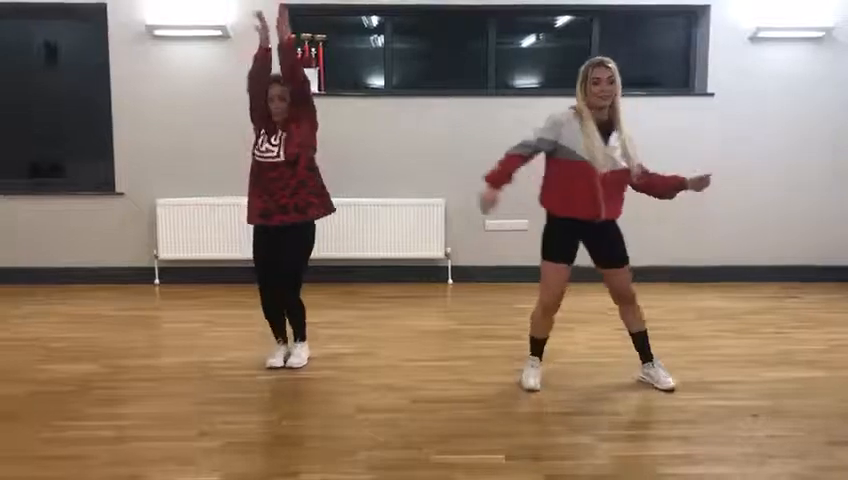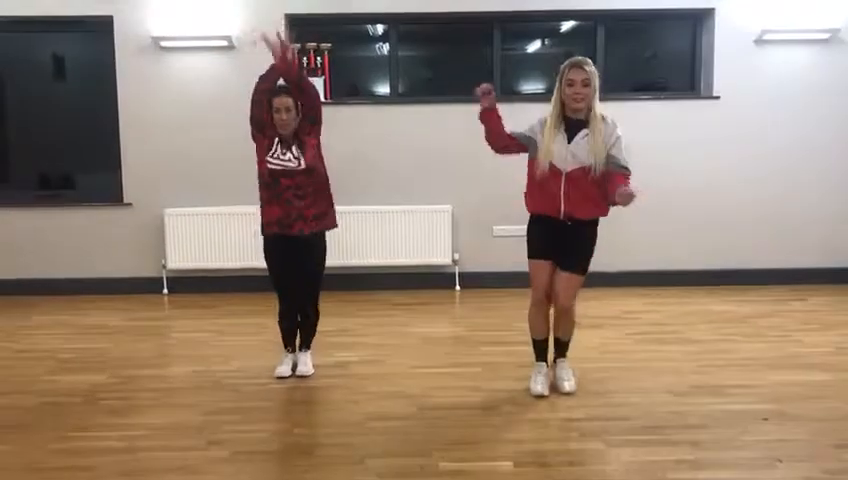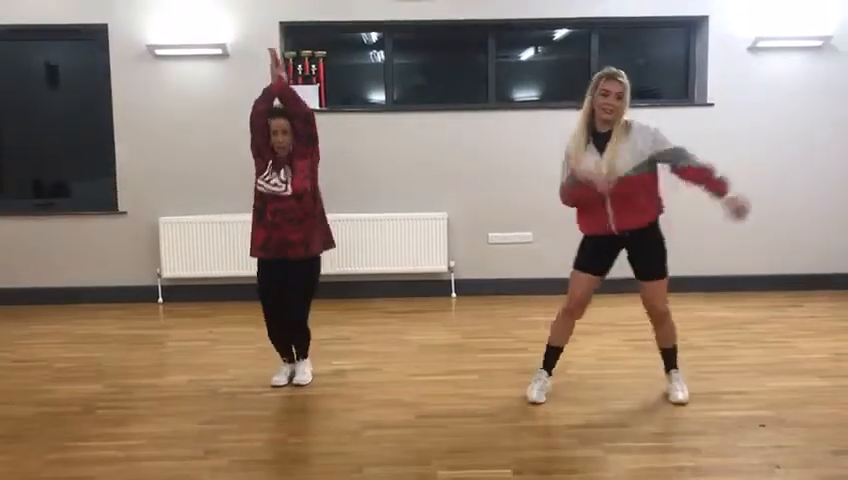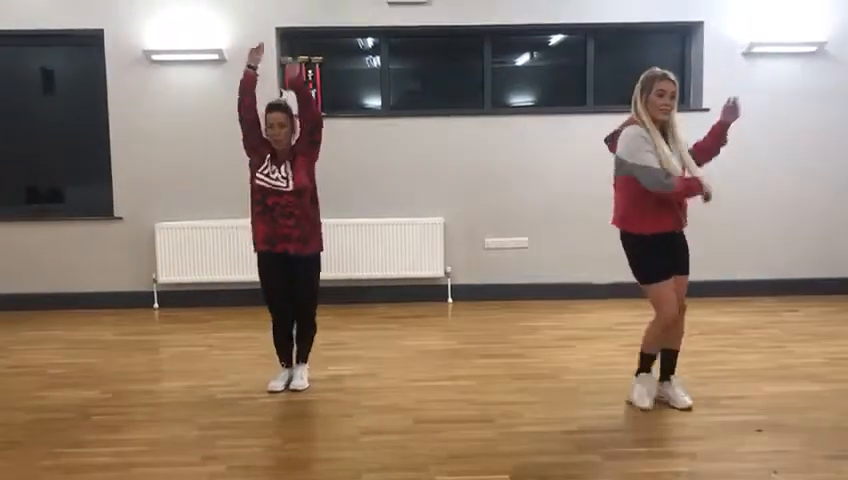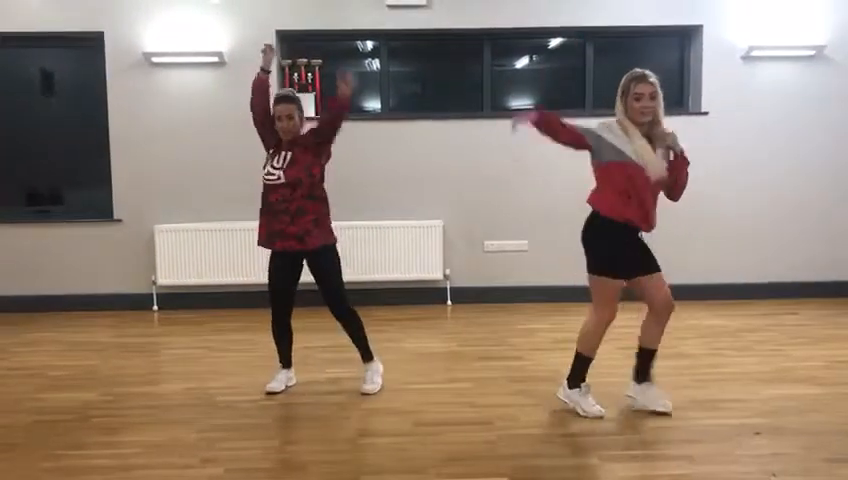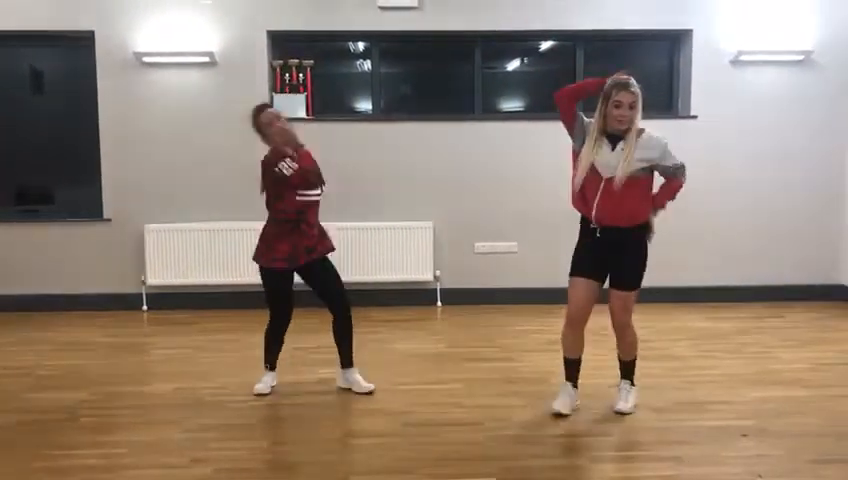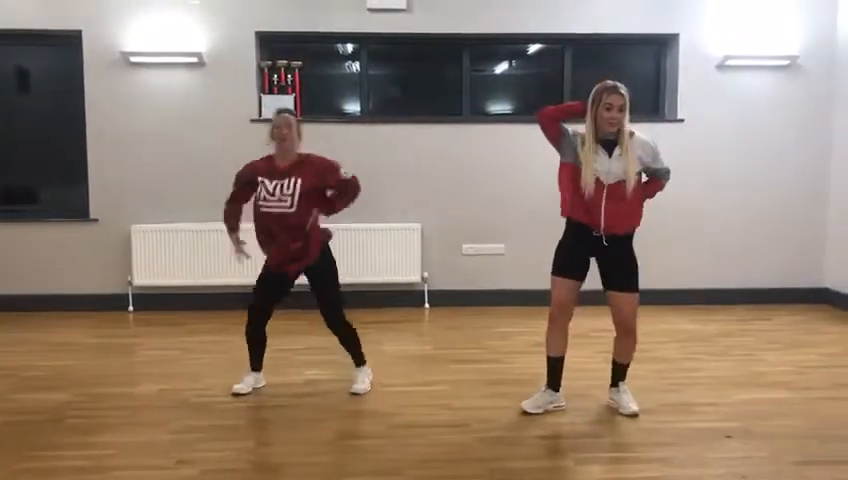
dt=0.5s
person 1, frame 1
left shoulder: (620, 132)
right shoulder: (565, 123)
left elbow: (641, 179)
right elbow: (525, 149)
left wrist: (684, 184)
right wrist: (495, 183)
left hip: (604, 224)
right hip: (563, 222)
left knee: (625, 296)
right knee: (549, 299)
left ankle: (649, 365)
right ankle: (534, 361)
person 1, frame 2
left shoulder: (607, 129)
right shoulder: (543, 127)
left elbow: (617, 174)
right elbow: (502, 143)
left wrist: (622, 192)
right wrist: (488, 108)
left hip: (582, 225)
right hip: (543, 222)
left knee: (563, 302)
right knee: (540, 298)
left ankle: (561, 361)
right ankle: (540, 365)
person 1, frame 3
left shoulder: (640, 135)
right shoulder: (576, 144)
left elbow: (683, 161)
right elbow: (566, 194)
left wrist: (723, 192)
right wrist: (590, 187)
left hip: (643, 233)
right hip: (599, 235)
left knee: (658, 311)
right knee: (571, 306)
left ankle: (673, 373)
right ankle: (544, 375)
person 1, frame 4
left shoulder: (667, 135)
right shoulder: (634, 137)
left elbow: (696, 157)
right elbow: (663, 183)
left wrist: (724, 124)
right wrist: (700, 186)
left hip: (671, 233)
right hip: (642, 237)
left knee: (679, 311)
right knee: (667, 314)
left ankle: (667, 381)
right ankle: (643, 376)
person 1, frame 5
left shoulder: (660, 143)
right shoulder: (610, 135)
left elbow: (675, 191)
right elbow: (569, 133)
left wrist: (677, 153)
right wrist: (537, 118)
left hip: (631, 235)
right hip: (604, 231)
left knee: (663, 303)
right knee: (604, 312)
left ankle: (642, 382)
right ankle: (574, 386)
person 1, frame 6
left shoulder: (650, 144)
right shoulder: (586, 135)
left elbow: (677, 174)
right elbow: (563, 98)
left wrist: (654, 204)
right wrist: (603, 84)
left hip: (629, 241)
right hip: (591, 236)
left knee: (621, 321)
right knee: (574, 316)
left ankle: (627, 385)
right ankle: (570, 387)
person 1, frame 7
left shoulder: (640, 147)
right shoulder: (574, 144)
left elbow: (661, 176)
right elbow: (545, 116)
left wrist: (637, 198)
right wrist: (584, 109)
left hip: (619, 242)
right hip: (578, 235)
left knee: (627, 325)
right knee: (558, 315)
left ankle: (618, 389)
right ankle: (552, 391)
person 2, frame 1
left shoulder: (304, 123)
right shoulder: (262, 125)
left elbow: (299, 83)
right elbow: (254, 86)
left wrist: (286, 40)
right wrist: (264, 44)
left hip: (299, 221)
right hip: (266, 221)
left knee: (287, 288)
right knee: (267, 289)
left ankle: (300, 343)
right ankle: (280, 343)
person 2, frame 2
left shoulder: (310, 135)
right shoulder: (264, 138)
left elbow: (310, 96)
right elbow: (259, 98)
left wrist: (287, 62)
right wrist: (279, 64)
left hip: (312, 232)
right hip: (278, 233)
left knee: (309, 300)
right knee: (288, 300)
left ankle: (305, 352)
right ankle: (288, 352)
person 2, frame 3
left shoulder: (306, 157)
right shoulder: (263, 158)
left elbow: (305, 118)
right elbow: (256, 117)
left wrist: (282, 83)
right wrist: (273, 83)
left hip: (305, 254)
right hip: (271, 255)
left knee: (296, 317)
right knee: (274, 319)
left ankle: (303, 361)
right ankle: (287, 361)
person 2, frame 4
left shoulder: (305, 154)
right shoulder: (258, 153)
left elbow: (313, 118)
right elbow: (246, 113)
left wrist: (296, 80)
right wrist: (251, 69)
left hip: (305, 247)
right hip: (270, 248)
left knee: (306, 312)
right knee: (280, 314)
left ankle: (302, 365)
right ankle: (285, 367)
person 2, frame 5
left shoulder: (314, 144)
right shoulder: (273, 145)
left elbow: (331, 121)
right elbow: (258, 107)
left wrist: (343, 96)
right wrist: (265, 69)
left hip: (316, 240)
right hip: (281, 244)
left knee: (339, 306)
right knee: (279, 310)
left ankle: (372, 365)
right ankle: (286, 370)
person 2, frame 6
left shoulder: (301, 156)
right shoulder: (274, 162)
right elbow: (311, 177)
right wrist: (293, 146)
left hip: (311, 249)
right hip: (276, 254)
left knee: (342, 306)
right knee: (280, 317)
left ankle: (347, 372)
right ankle: (270, 372)
person 2, frame 7
left shoulder: (314, 166)
right shoulder: (255, 169)
left elbow: (351, 187)
right elbow: (235, 200)
left wrist: (322, 210)
right wrist: (234, 235)
left hip: (314, 255)
right hip: (278, 258)
left knee: (335, 317)
right knee: (256, 317)
left ankle: (361, 369)
right ankle: (255, 374)
